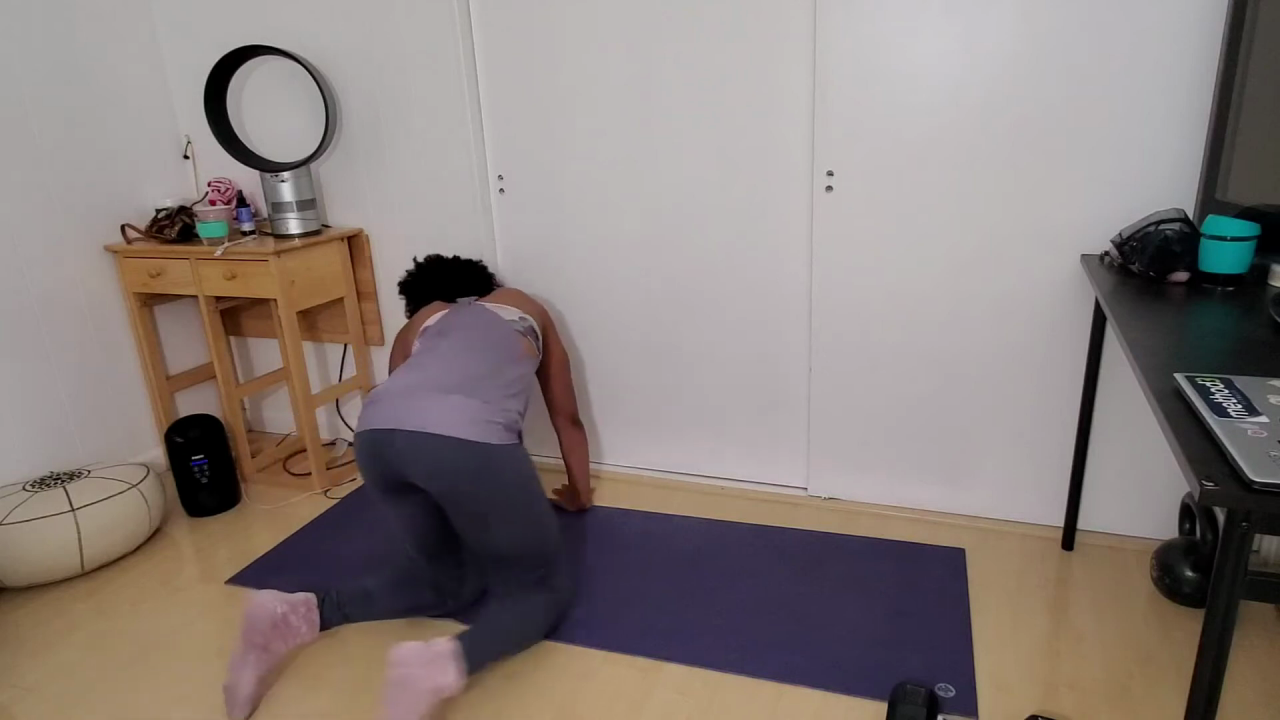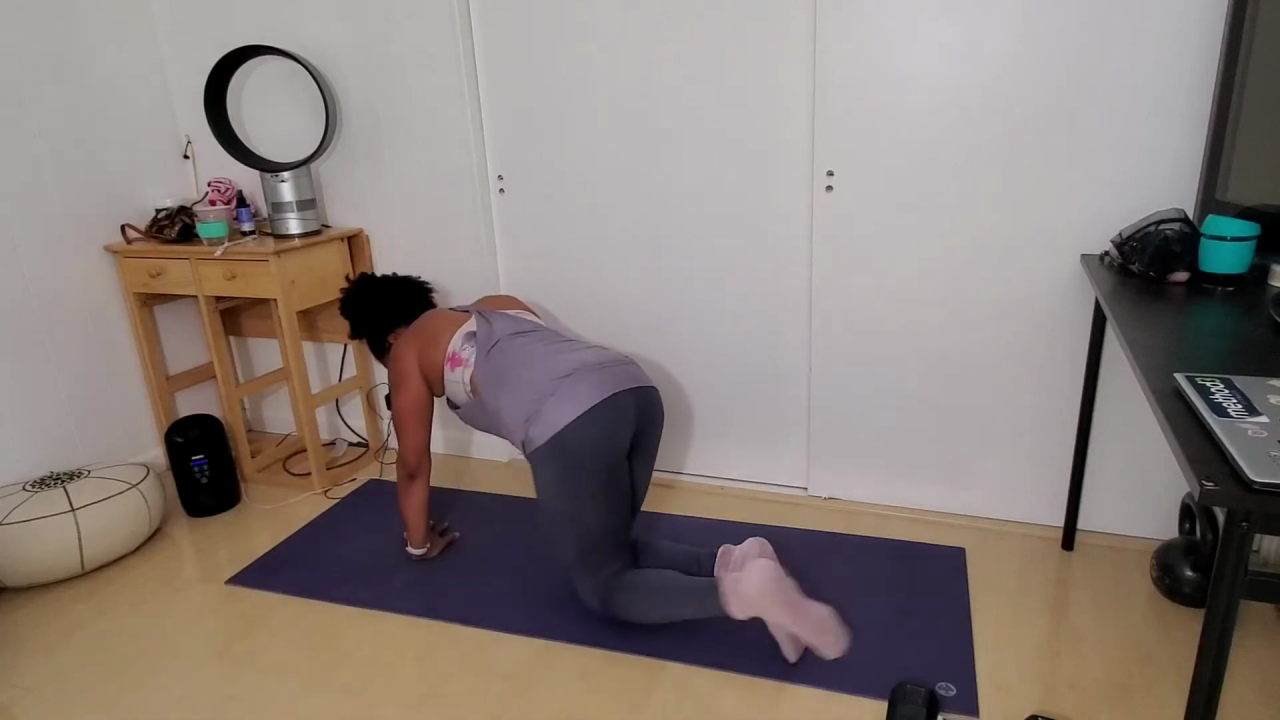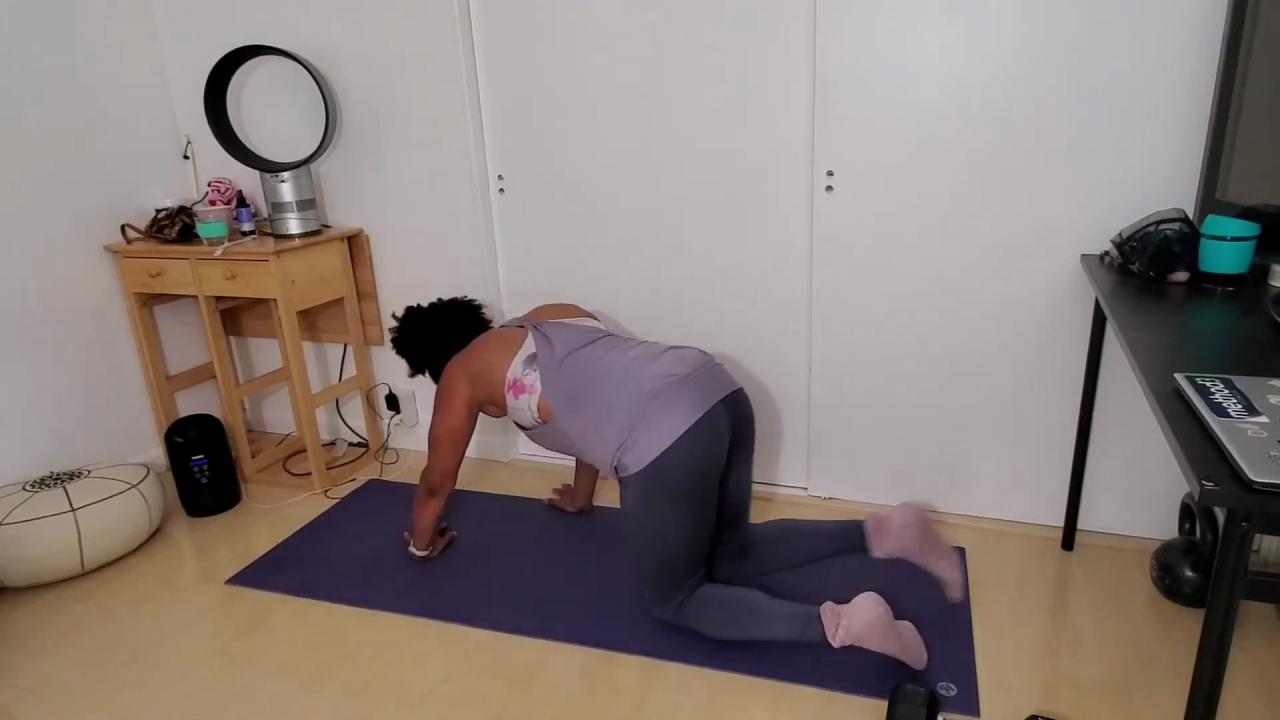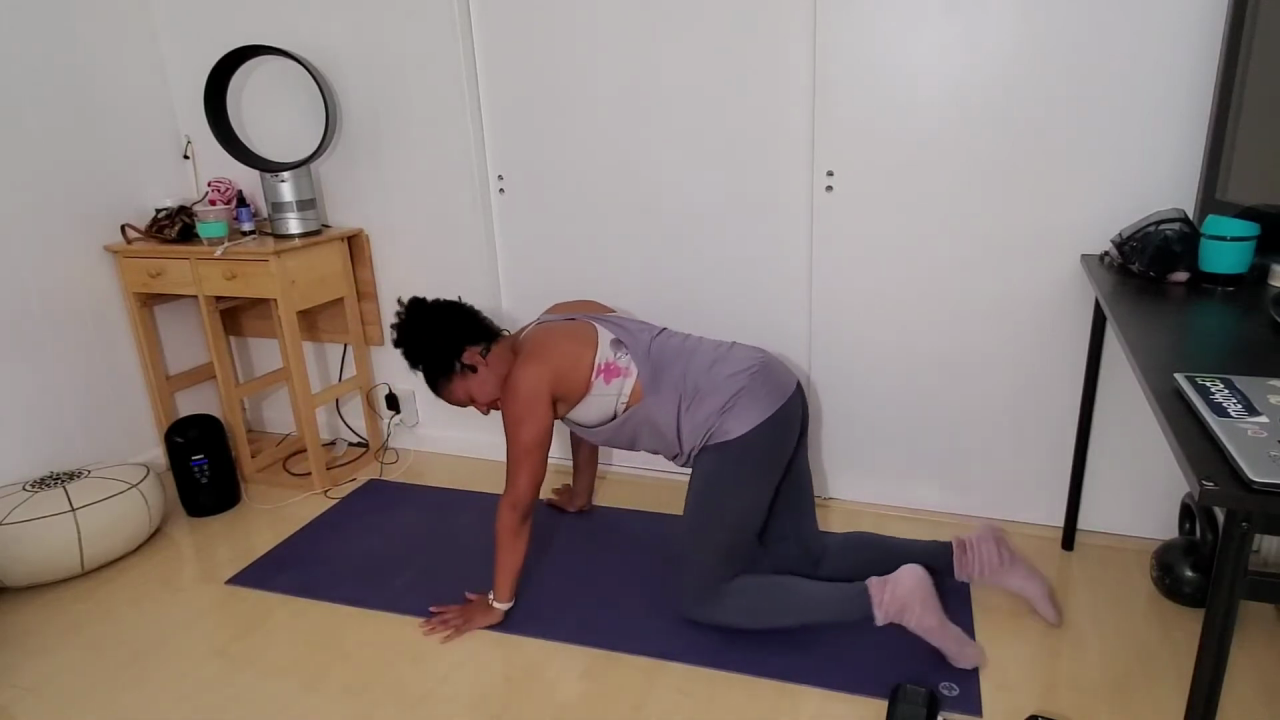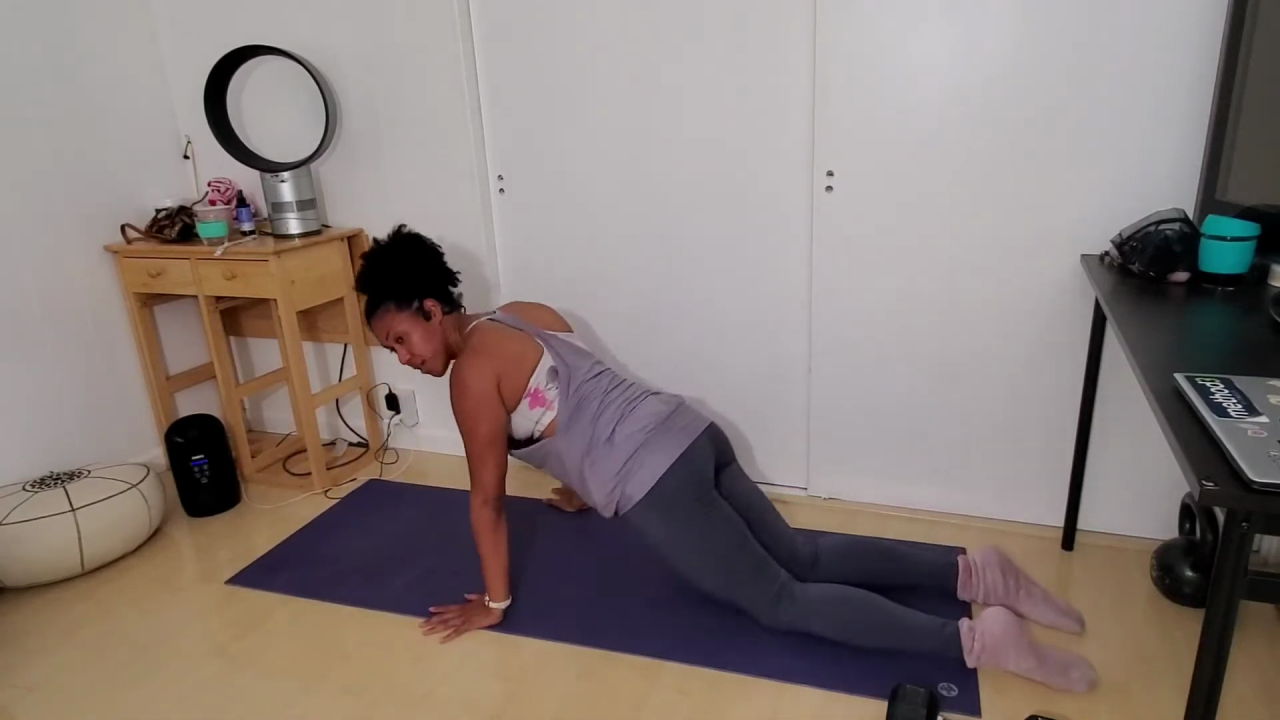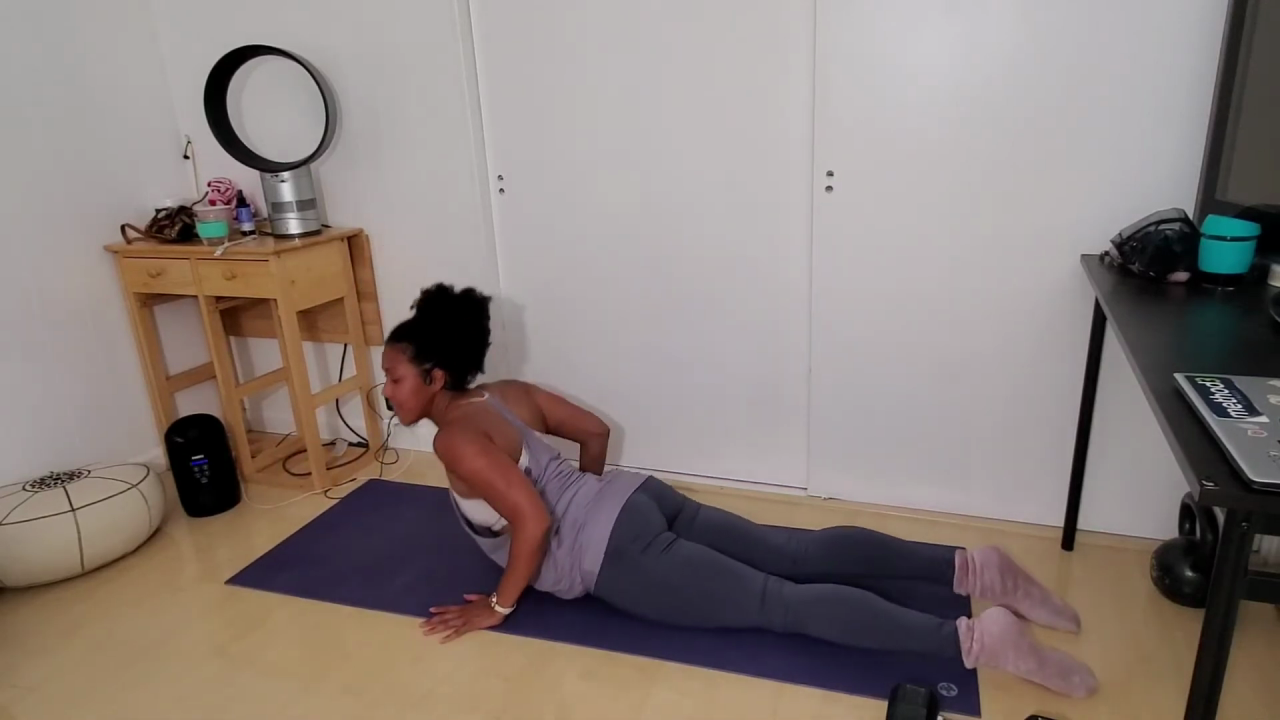
dt=0.7s
person 1, frame 1
left shoulder: (415, 325)
right shoulder: (527, 309)
right elbow: (567, 417)
left wrist: (416, 522)
right wrist: (579, 493)
left hip: (378, 432)
right hip: (469, 439)
left knee: (449, 580)
right knee: (540, 588)
left ankle: (299, 613)
right ankle: (441, 666)
person 1, frame 2
left shoulder: (409, 348)
right shoulder: (500, 303)
left elbow: (414, 466)
left wrist: (420, 540)
right wrist: (563, 498)
left hip: (571, 419)
right hip: (631, 389)
left knee: (605, 590)
right knee: (599, 550)
left ankle: (747, 590)
right ankle: (733, 562)
person 1, frame 3
left shoulder: (461, 374)
right shoulder: (553, 315)
left elbow: (435, 482)
left wrist: (421, 543)
right wrist: (580, 494)
left hip: (667, 443)
right hip: (716, 392)
left knee: (677, 601)
right knee: (730, 554)
left ankle: (842, 622)
right ankle: (884, 533)
person 1, frame 4
left shoulder: (526, 376)
right shoulder: (556, 324)
left elbow: (518, 502)
left wrist: (496, 603)
right wrist: (580, 494)
left hip: (741, 418)
right hip: (768, 392)
left knee: (704, 601)
right knee: (799, 559)
left ankle: (889, 597)
right ankle: (970, 556)
person 1, frame 5
left shoulder: (472, 371)
right shoulder: (525, 314)
left elbow: (487, 499)
left wrist: (494, 604)
right wrist: (579, 491)
left hip: (656, 481)
right hip: (689, 434)
left knee: (782, 601)
right knee: (802, 558)
left ankle: (975, 639)
right ankle: (974, 573)
person 1, frame 6
left shoulder: (455, 440)
right shoulder: (506, 394)
left elbow: (534, 520)
right elbow: (596, 429)
left wrist: (499, 605)
left hip: (621, 554)
right hip: (639, 498)
left knee: (783, 604)
right knee: (801, 553)
left ankle: (976, 639)
right ankle: (972, 566)
